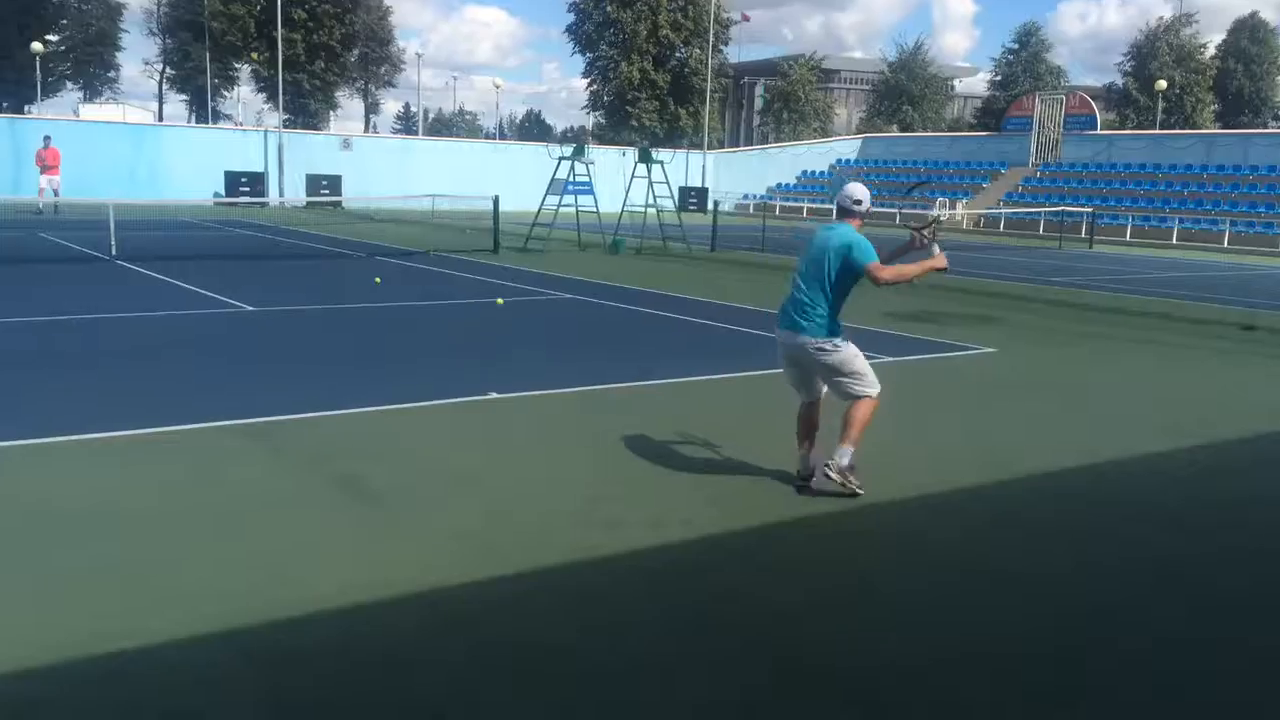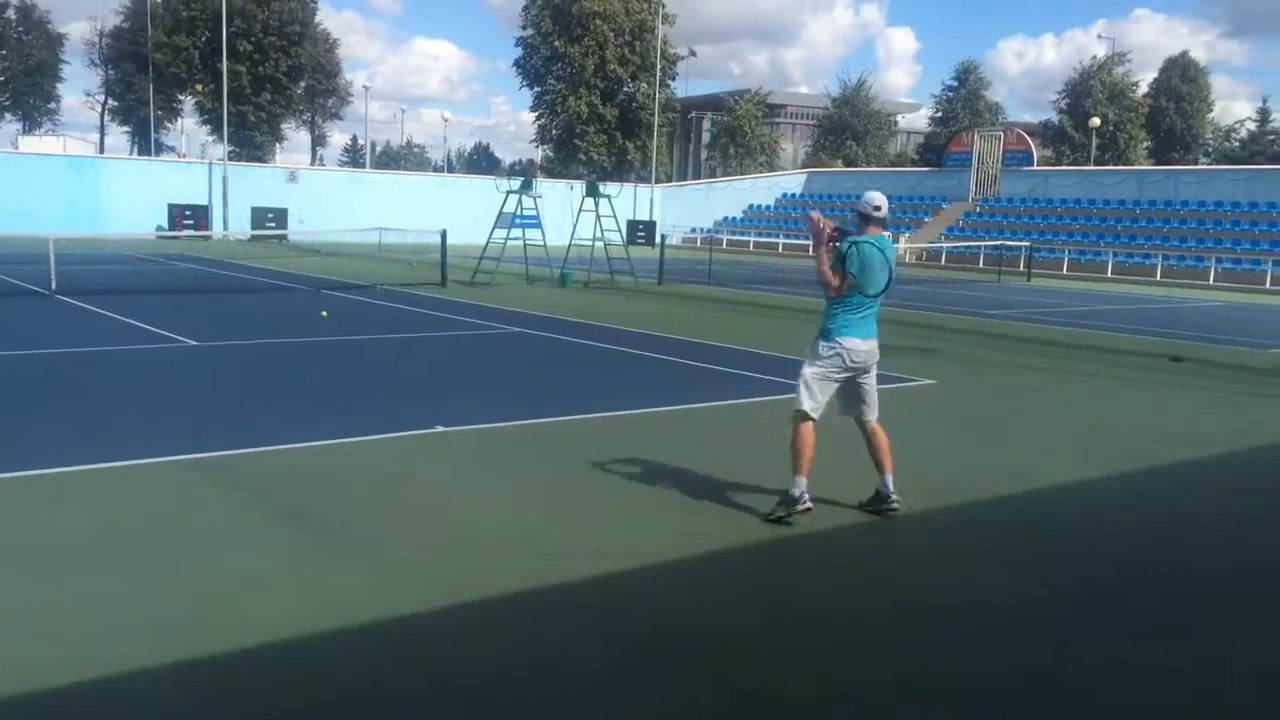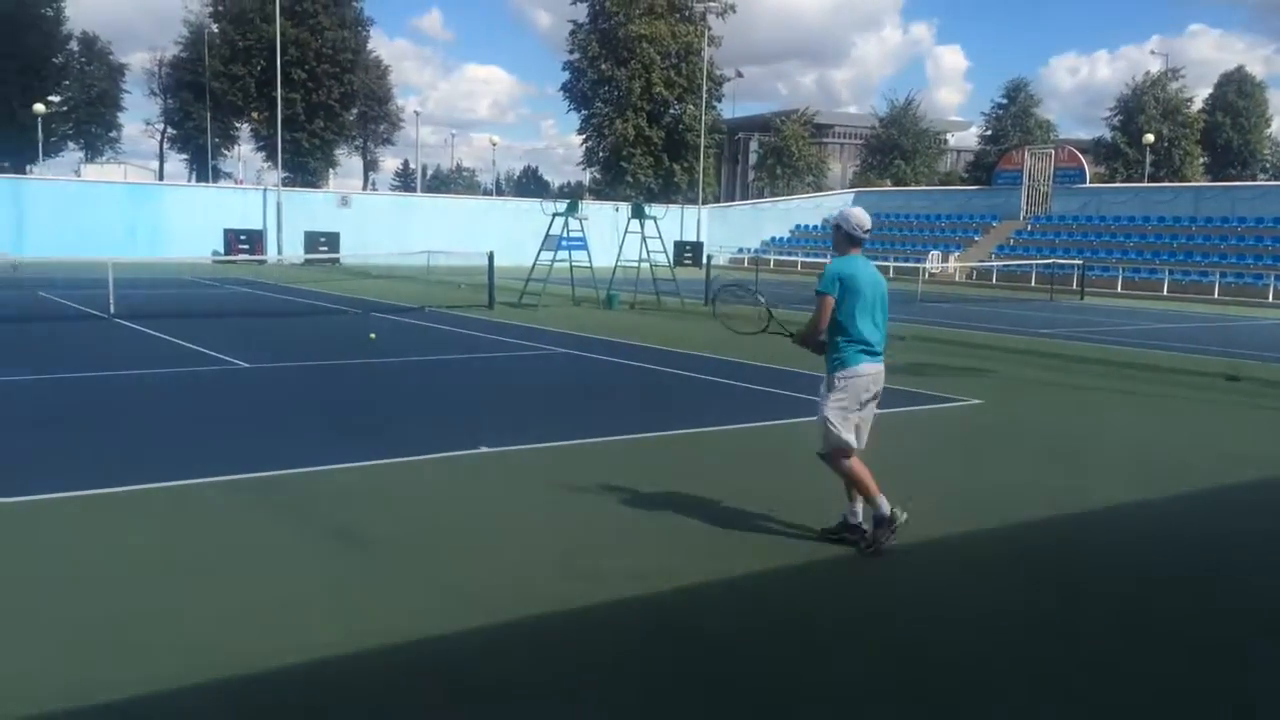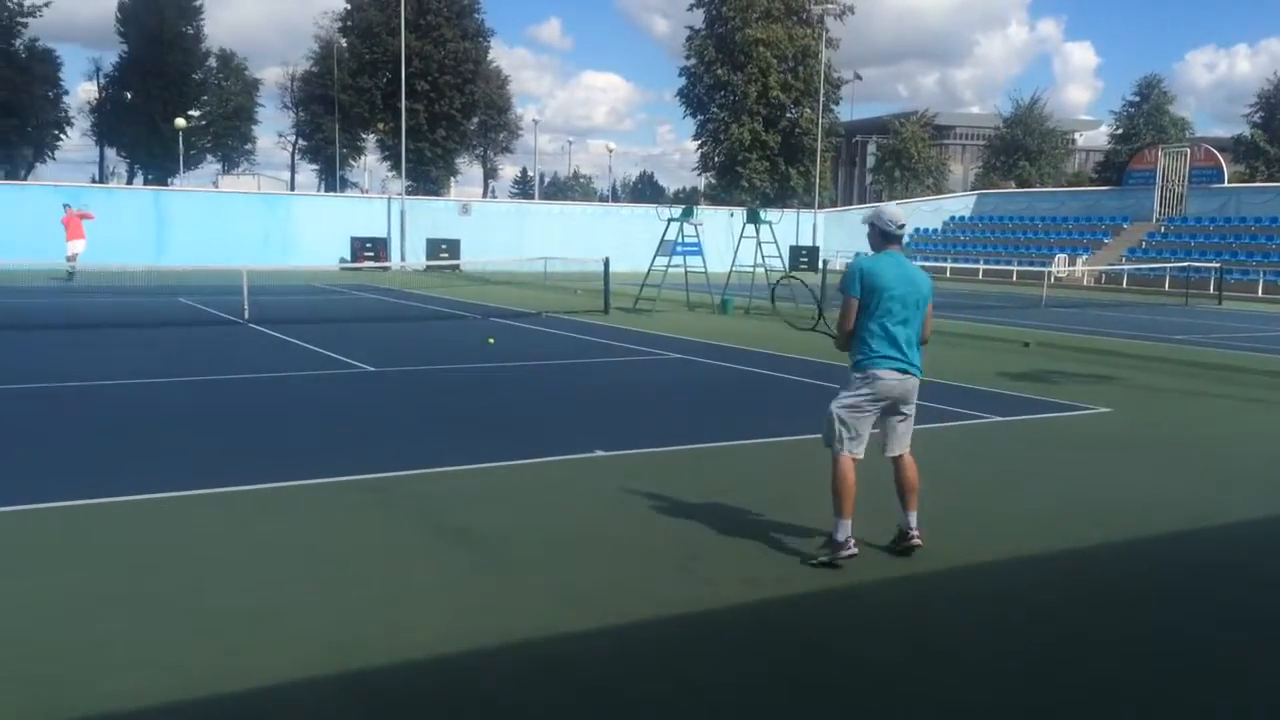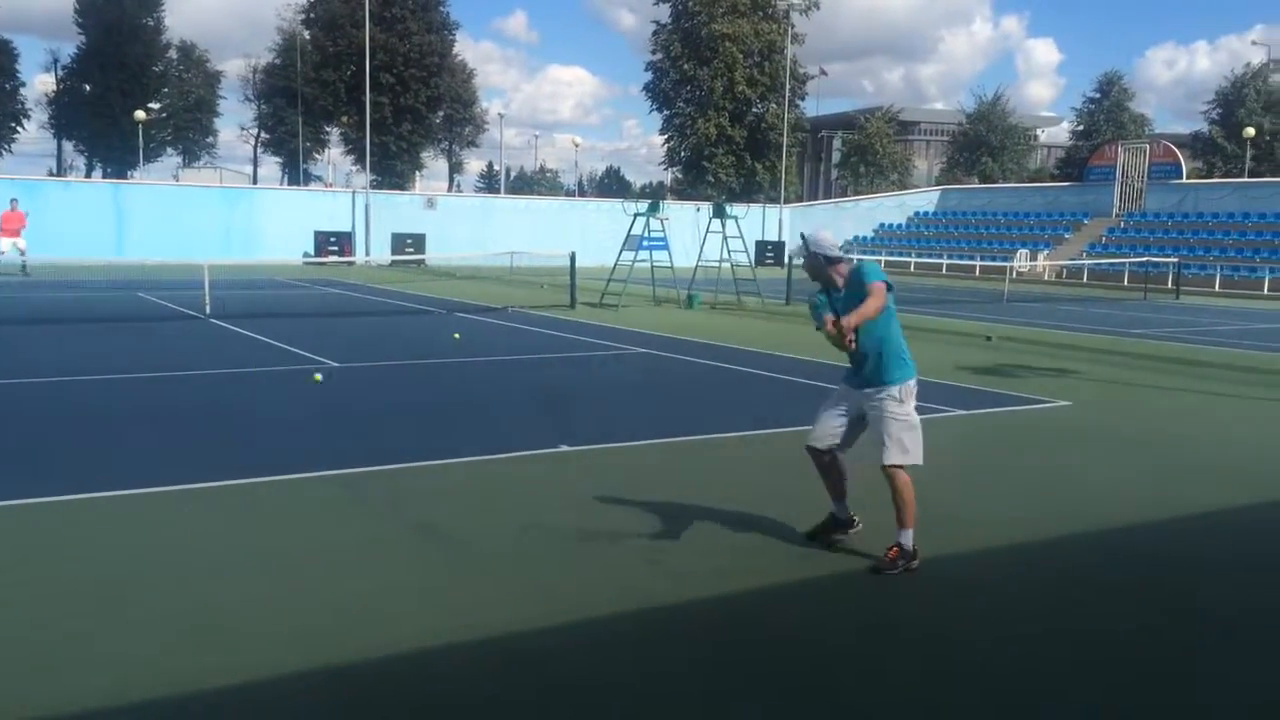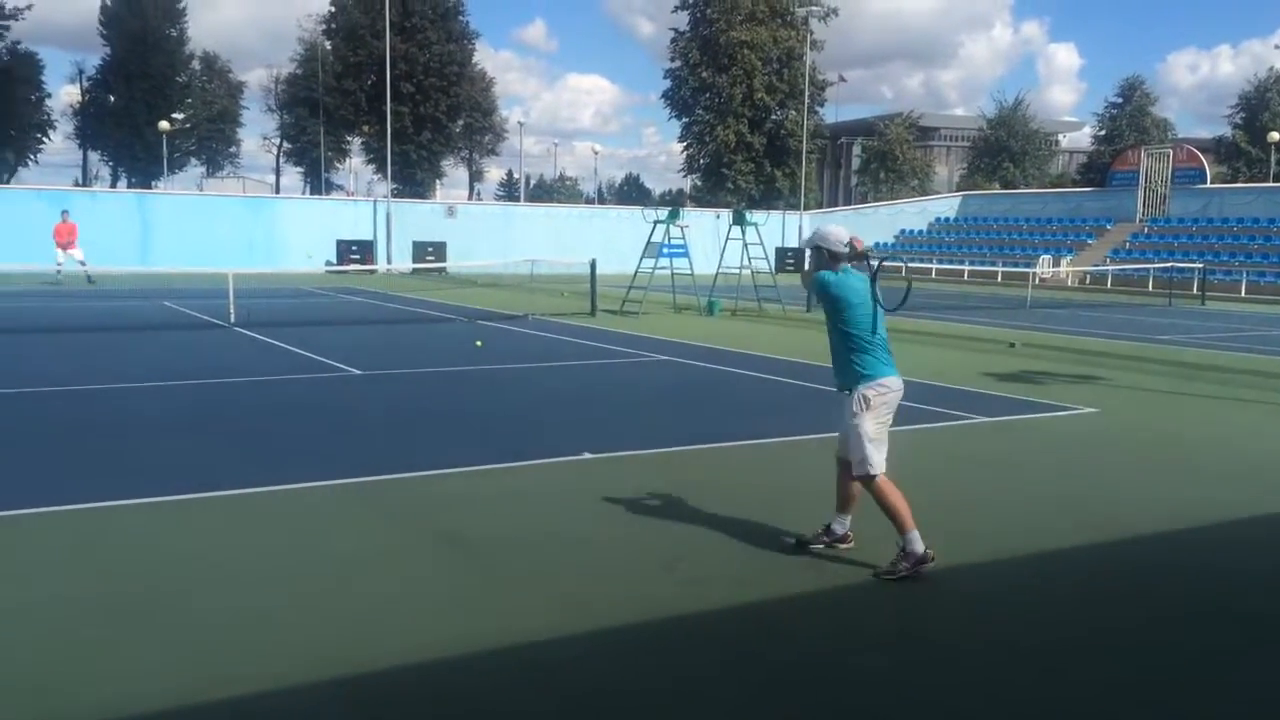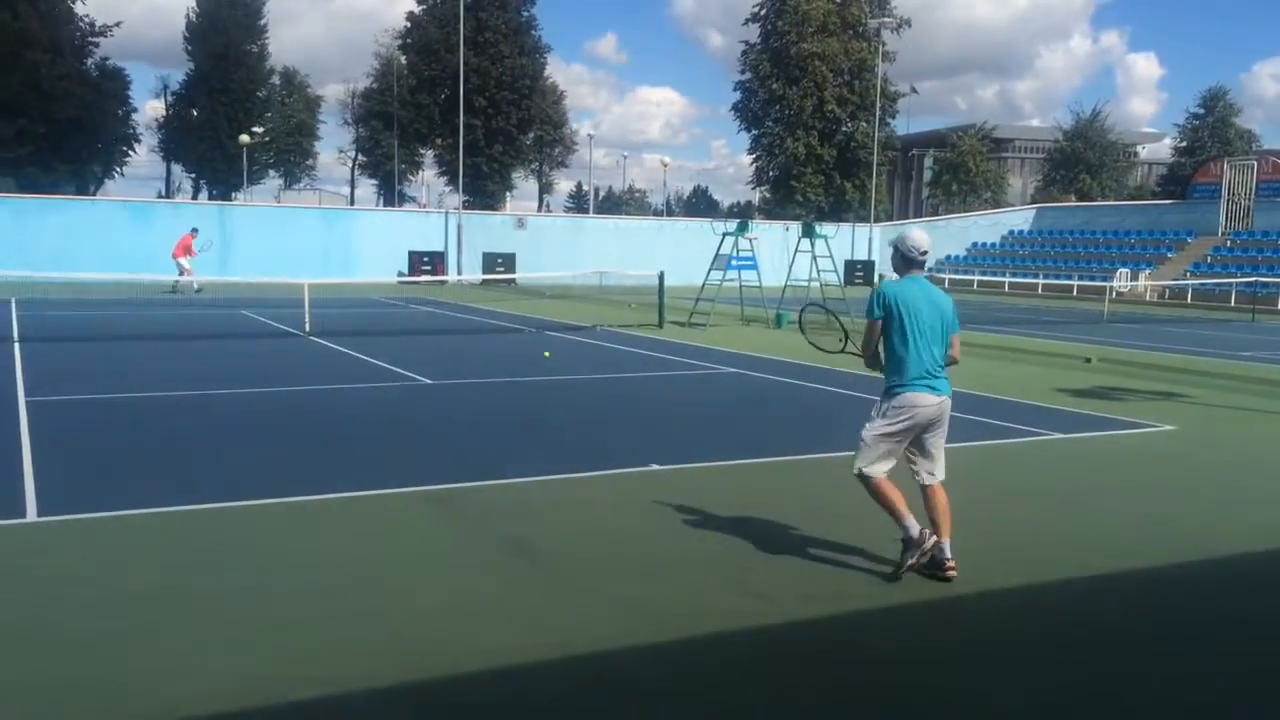
dt=0.7s
person 1, frame 1
left shoulder: (825, 234)
right shoulder: (854, 241)
left elbow: (871, 264)
right elbow: (881, 276)
left wrist: (907, 247)
right wrist: (930, 264)
left hip: (787, 334)
right hip: (821, 338)
left knee: (811, 399)
right knee: (867, 395)
left ankle: (806, 468)
right ankle: (840, 463)
person 1, frame 2
left shoulder: (856, 245)
right shoulder: (886, 246)
left elbow: (831, 288)
right elbow: (841, 236)
left wrist: (822, 247)
right wrist: (826, 229)
left hip: (837, 344)
right hip: (866, 346)
left knee: (804, 417)
right knee: (869, 422)
left ankle: (797, 494)
right ankle: (887, 493)
person 1, frame 3
left shoulder: (836, 268)
right shoulder: (875, 274)
left elbow: (820, 323)
left wrist: (803, 338)
right wrist: (826, 342)
left hip: (848, 371)
right hip: (874, 367)
left knee: (838, 453)
right knee: (851, 448)
left ankle: (884, 513)
right ankle: (854, 522)
person 1, frame 4
left shoulder: (862, 267)
right shoulder: (921, 277)
left elbow: (846, 325)
right elbow: (924, 334)
left wrist: (848, 343)
left hip: (872, 372)
right hip: (908, 375)
left knee: (843, 452)
right knee: (901, 452)
left ankle: (841, 539)
right ankle: (909, 530)
person 1, frame 5
left shoulder: (865, 271)
right shoulder: (820, 300)
left elbow: (877, 301)
right elbow: (830, 328)
left wrist: (848, 323)
right wrist: (838, 333)
left hip: (894, 385)
right hip: (856, 384)
left knee: (893, 466)
right knee: (819, 446)
left ankle: (907, 547)
right ankle: (842, 516)
person 1, frame 6
left shoulder: (827, 281)
right shoulder: (862, 279)
left elbow: (809, 277)
left wrist: (850, 257)
right wrist: (853, 256)
left hip: (872, 388)
right hip: (876, 383)
left knee: (871, 473)
right knee: (847, 460)
left ankle: (916, 549)
right ankle: (839, 529)
person 1, frame 7
left shoulder: (886, 292)
right shoulder: (945, 300)
left elbow: (868, 348)
right elbow: (953, 356)
left wrist: (878, 362)
left hip: (904, 397)
right hip: (940, 397)
left knee: (869, 470)
right knee: (930, 479)
left ankle: (915, 534)
right ankle: (943, 557)
